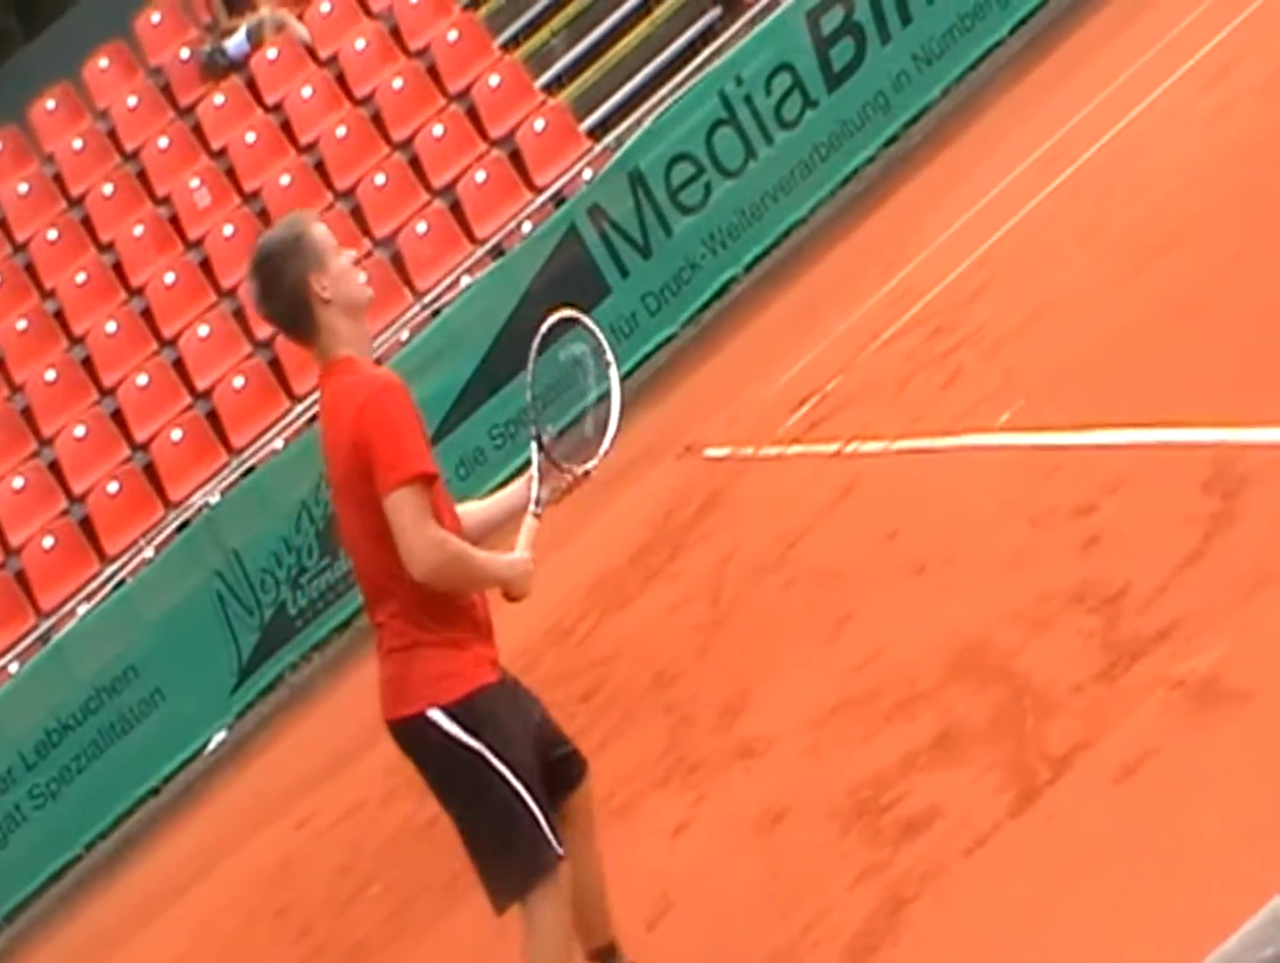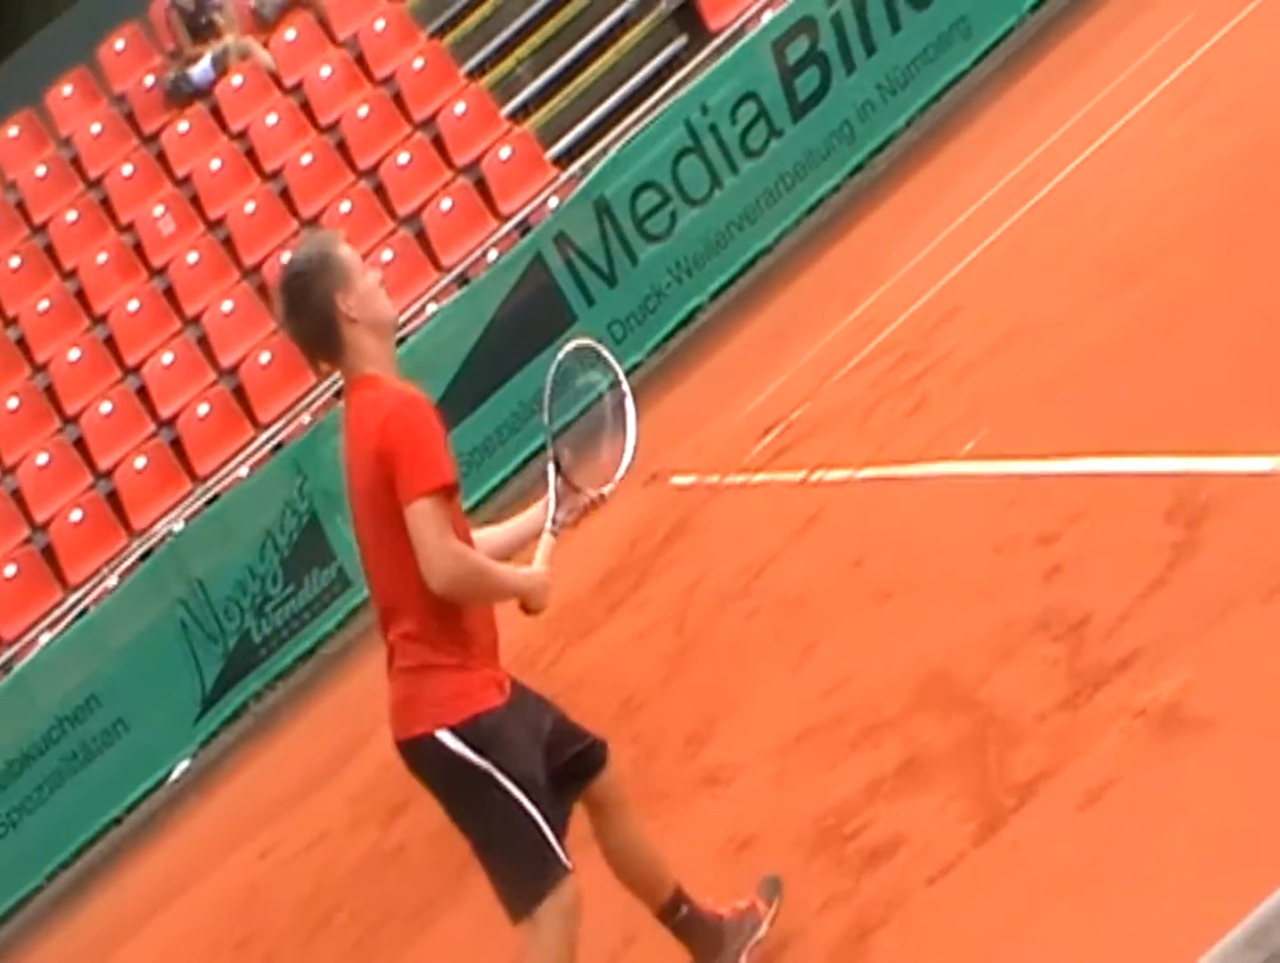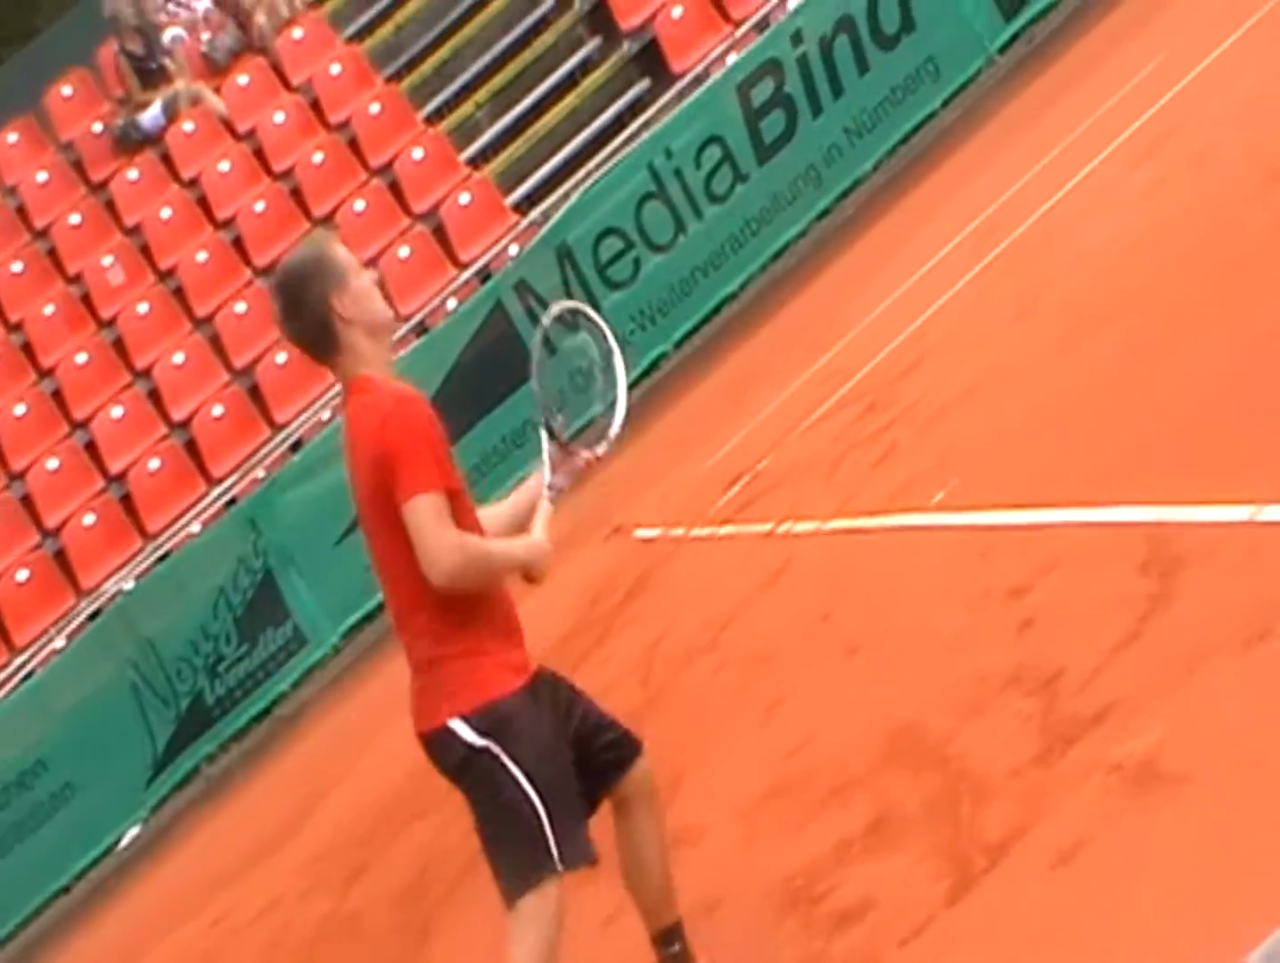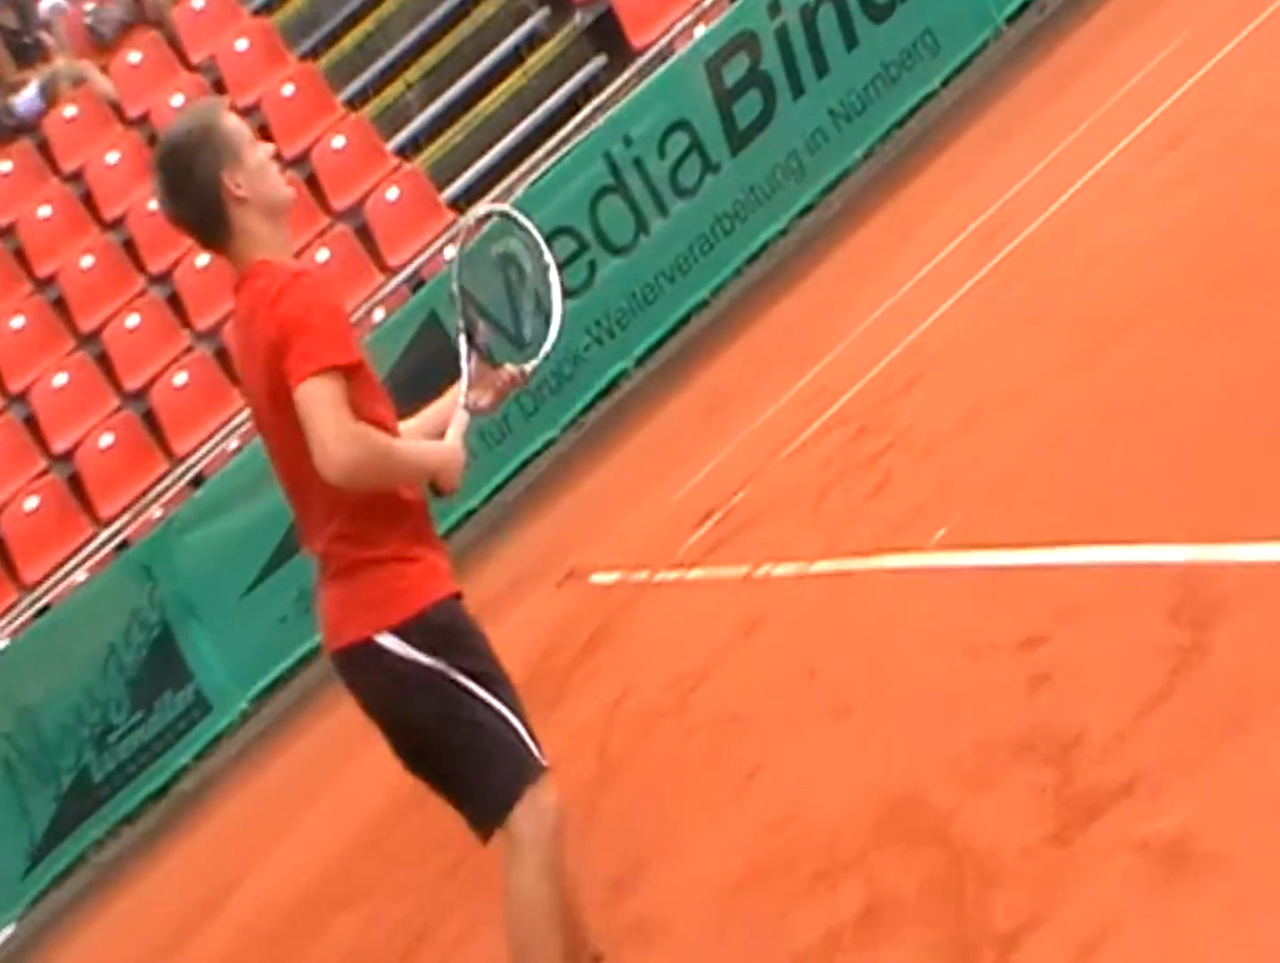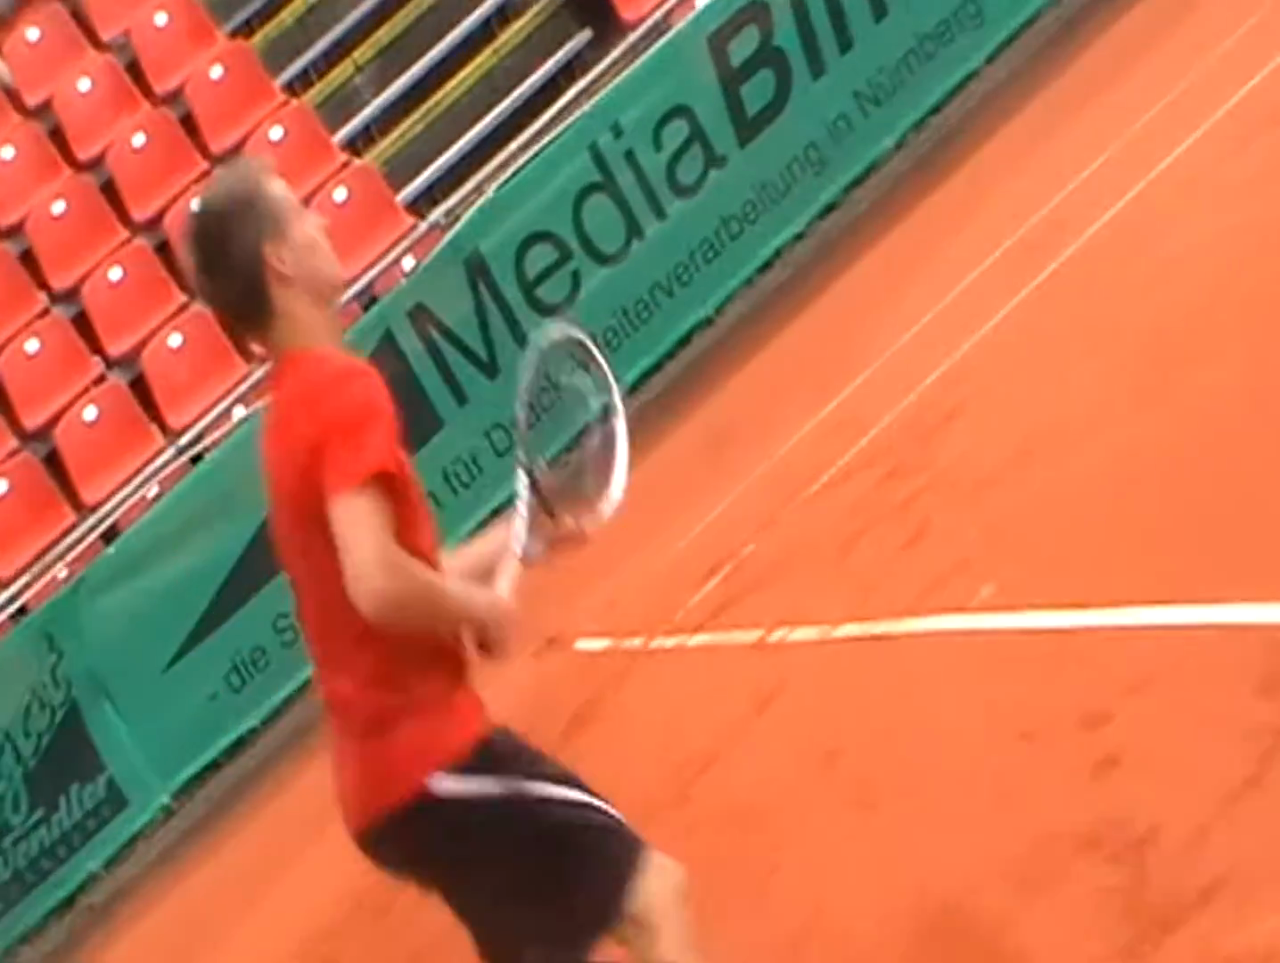
dt=0.2s
person 1, frame 1
left shoulder: (344, 400)
right shoulder: (377, 397)
right elbow: (425, 556)
left wrist: (536, 486)
right wrist: (505, 570)
left hip: (452, 673)
right hip: (445, 686)
left knee: (572, 800)
right knee: (547, 880)
person 1, frame 2
left shoulder: (369, 417)
right shoulder: (402, 412)
right elbow: (445, 569)
left wrist: (549, 512)
right wrist: (523, 583)
left hip: (466, 689)
right hip: (453, 704)
left knee: (602, 785)
right knee: (552, 896)
person 1, frame 3
left shoulder: (371, 413)
right shoulder: (400, 410)
right elbow: (444, 561)
left wrist: (542, 487)
right wrist: (524, 554)
left hip: (493, 677)
right hip: (479, 695)
left knee: (630, 777)
right knee: (540, 892)
person 1, frame 4
left shoulder: (261, 307)
right shoulder: (298, 297)
right elbow: (340, 454)
left wrist: (462, 400)
right wrist: (432, 459)
left hip: (381, 605)
right hip: (398, 610)
left knee: (516, 793)
right knee: (533, 808)
person 1, frame 5
left shoulder: (296, 408)
right shoulder: (342, 391)
right elbow: (379, 585)
left wrist: (502, 545)
right wrist: (478, 608)
left hip: (384, 781)
right hip: (430, 762)
right knee: (653, 895)
